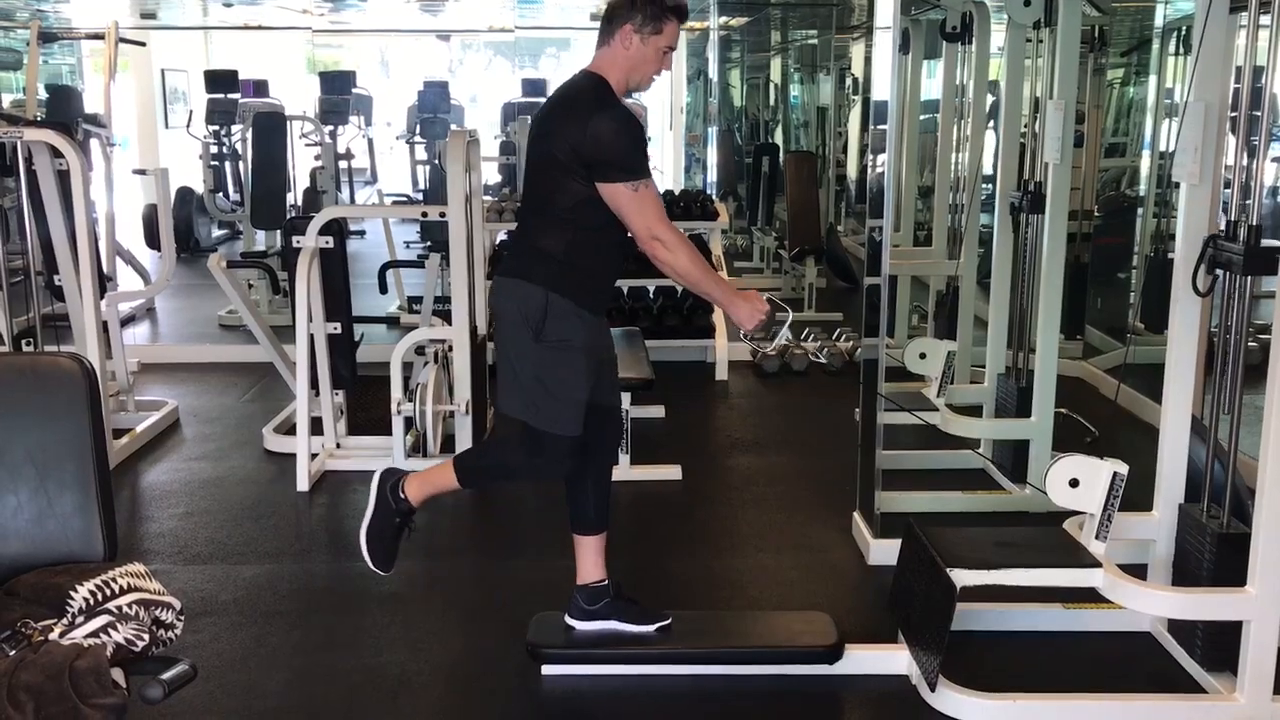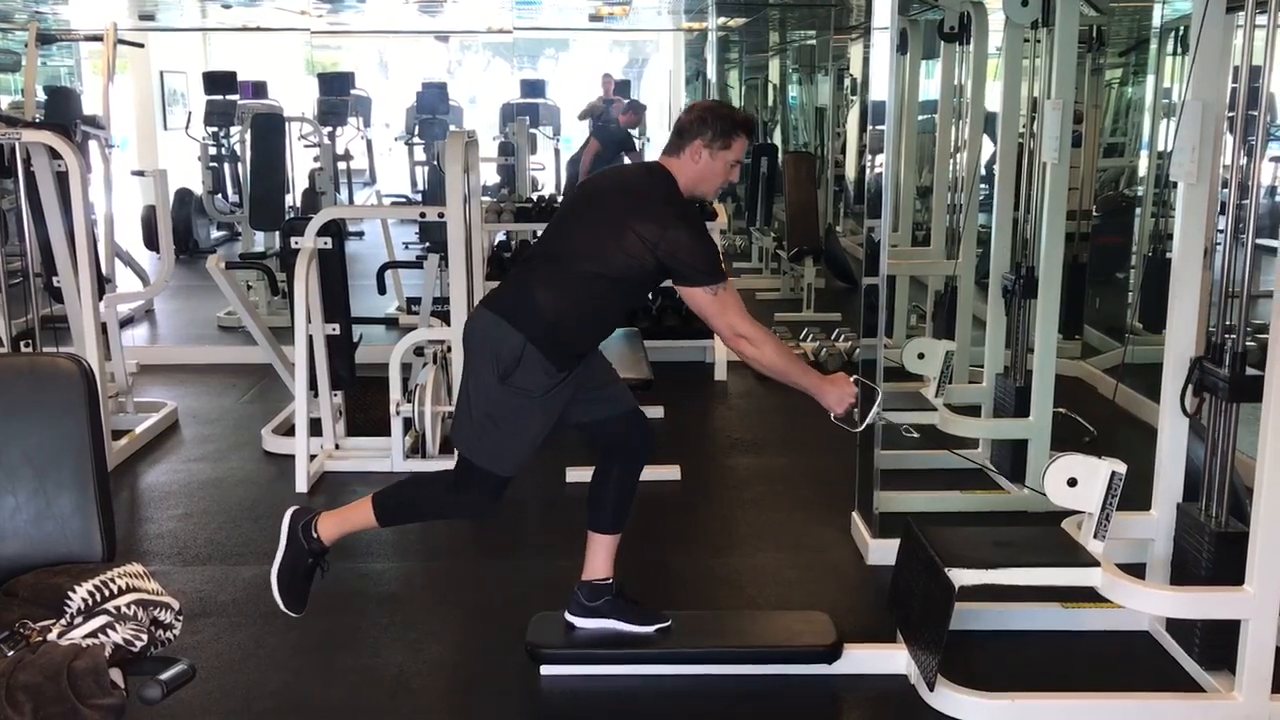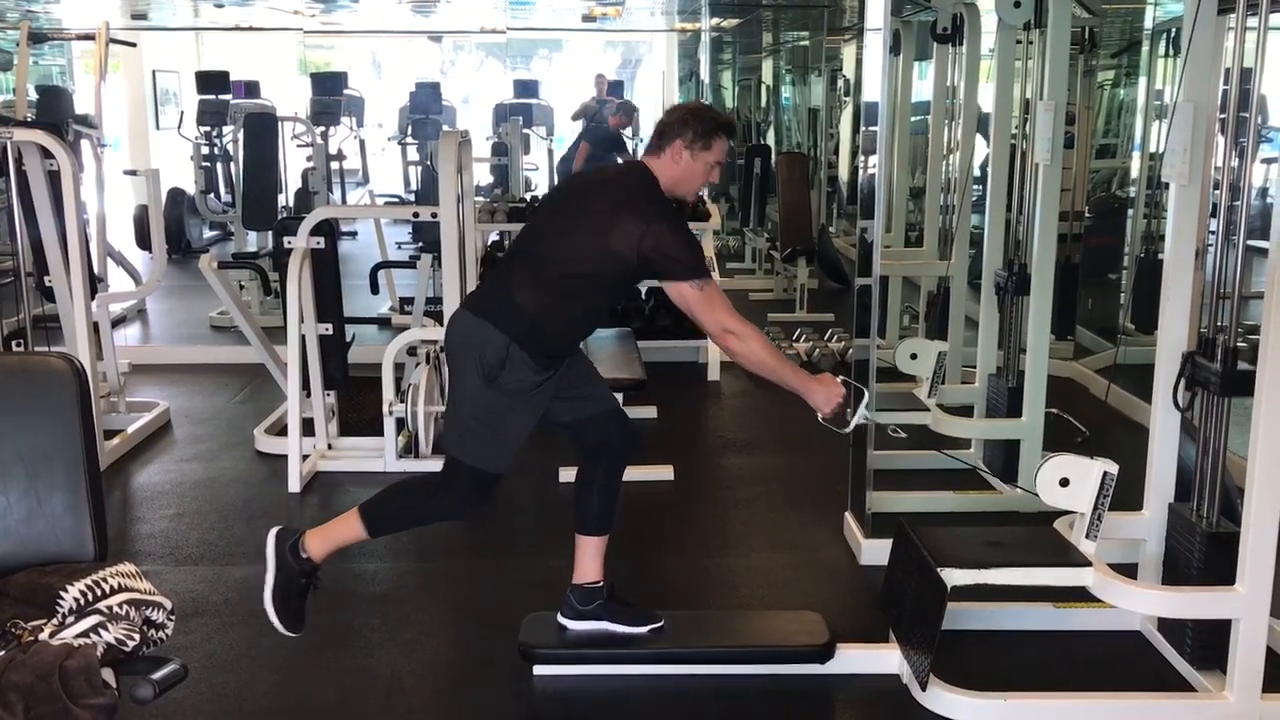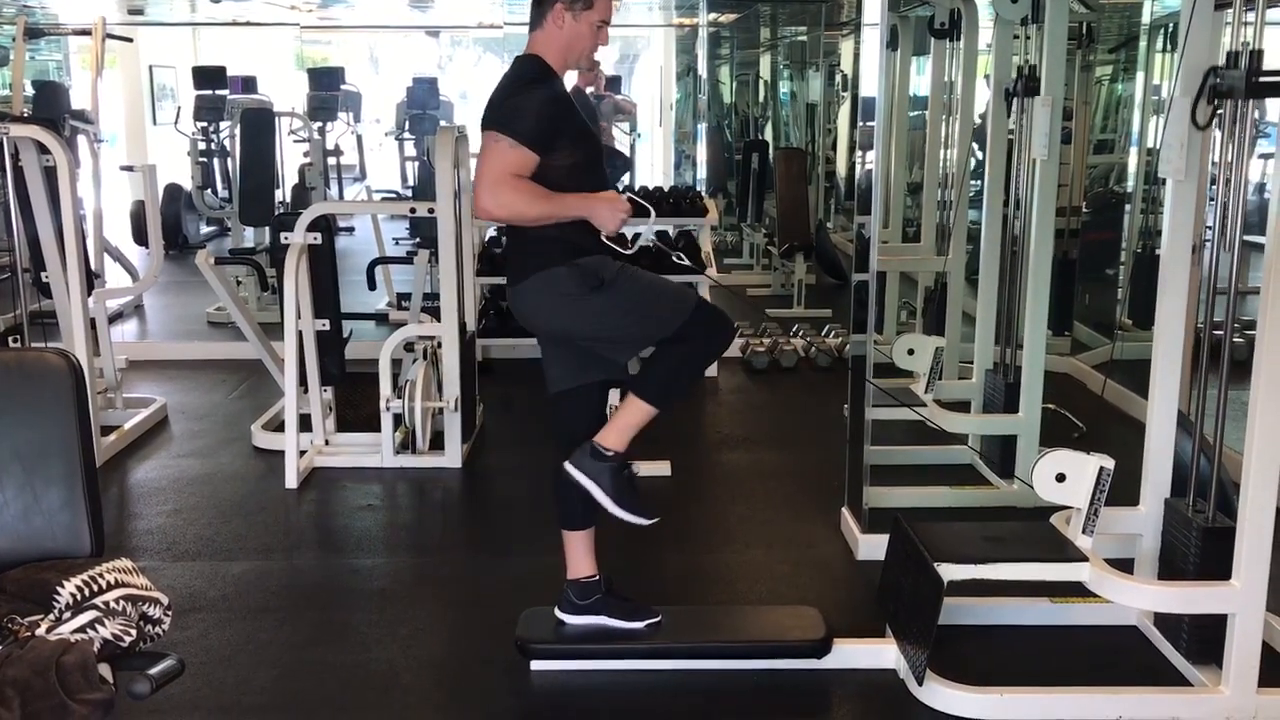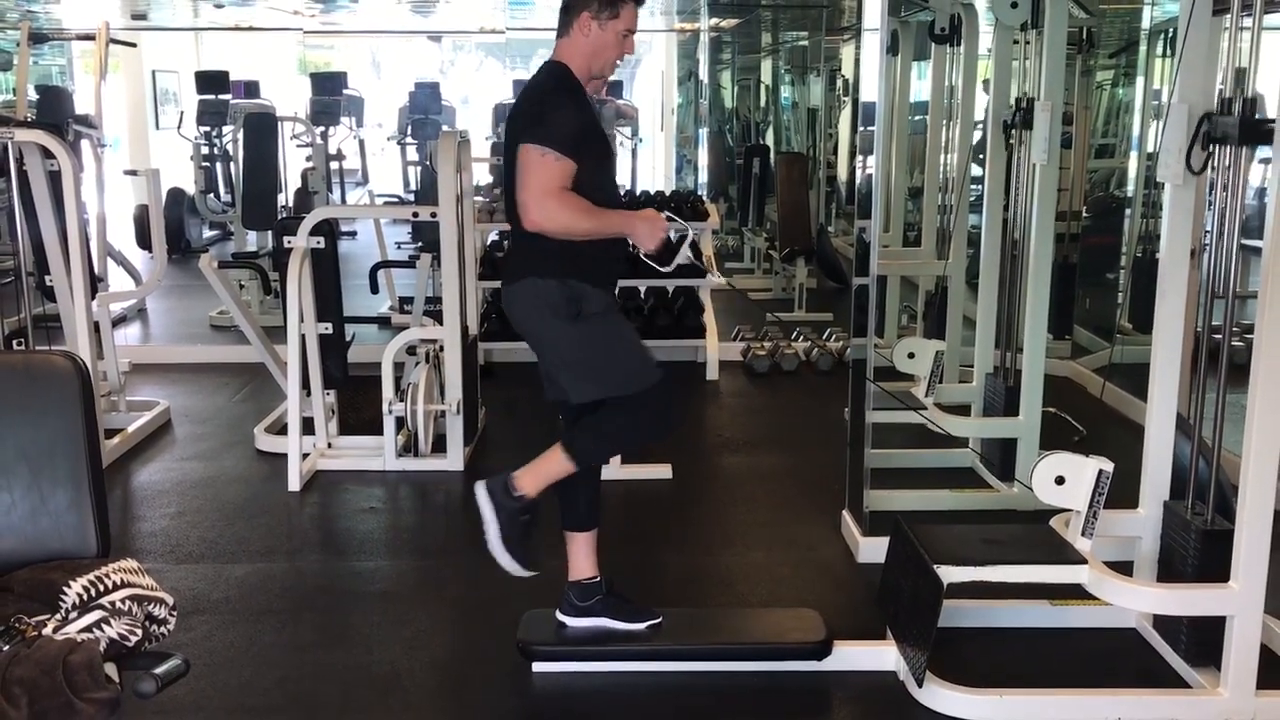
dt=1s
person 1, frame 1
left shoulder: (579, 102)
right shoulder: (604, 119)
right elbow: (655, 236)
right wrist: (731, 301)
left hip: (564, 297)
right hip: (547, 301)
left knee: (596, 437)
right knee: (547, 447)
left ankle: (591, 596)
right ankle: (404, 493)
person 1, frame 2
left shoulder: (627, 183)
right shoulder: (674, 225)
right elbow: (741, 334)
right wrist: (822, 388)
left hip: (547, 339)
right hip: (520, 347)
left knee: (629, 437)
right knee: (476, 487)
left ankle: (593, 593)
right ankle: (316, 531)
person 1, frame 3
left shoulder: (605, 184)
right shoulder: (655, 223)
right elbow: (728, 330)
right wrist: (809, 386)
left hip: (533, 340)
right hip: (501, 347)
left knee: (609, 437)
right knee: (465, 487)
left ankle: (585, 596)
right ankle: (304, 549)
person 1, frame 4
left shoulder: (538, 88)
right shoulder: (532, 91)
right elbow: (494, 197)
left wrist: (594, 205)
right wrist: (590, 206)
left hip: (558, 282)
right hip: (563, 280)
left knee: (582, 433)
right knee: (708, 328)
left ankle: (583, 590)
right ankle: (606, 453)
person 1, frame 5
left shoulder: (561, 95)
right shoulder: (559, 99)
right elbow: (541, 210)
left wrist: (622, 222)
right wrist: (629, 224)
left hip: (559, 290)
right hip: (557, 292)
left knee: (582, 438)
right knee: (645, 410)
left ankle: (585, 592)
right ankle: (515, 492)
